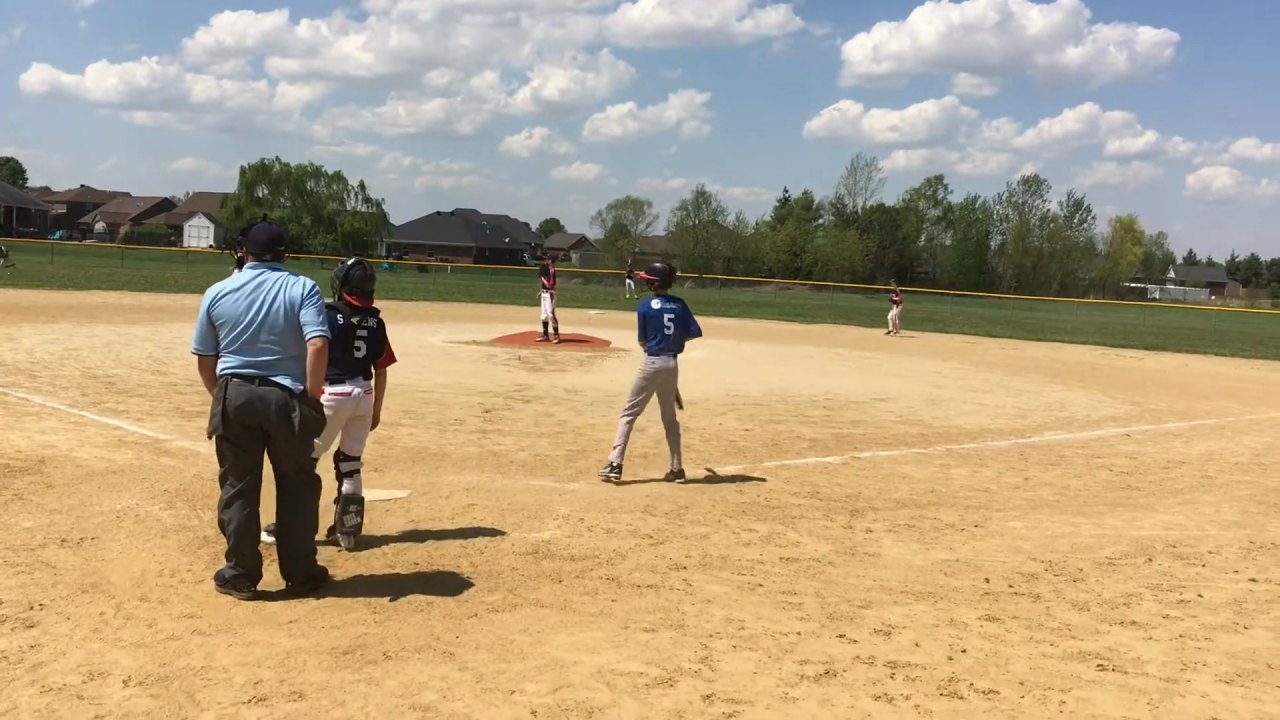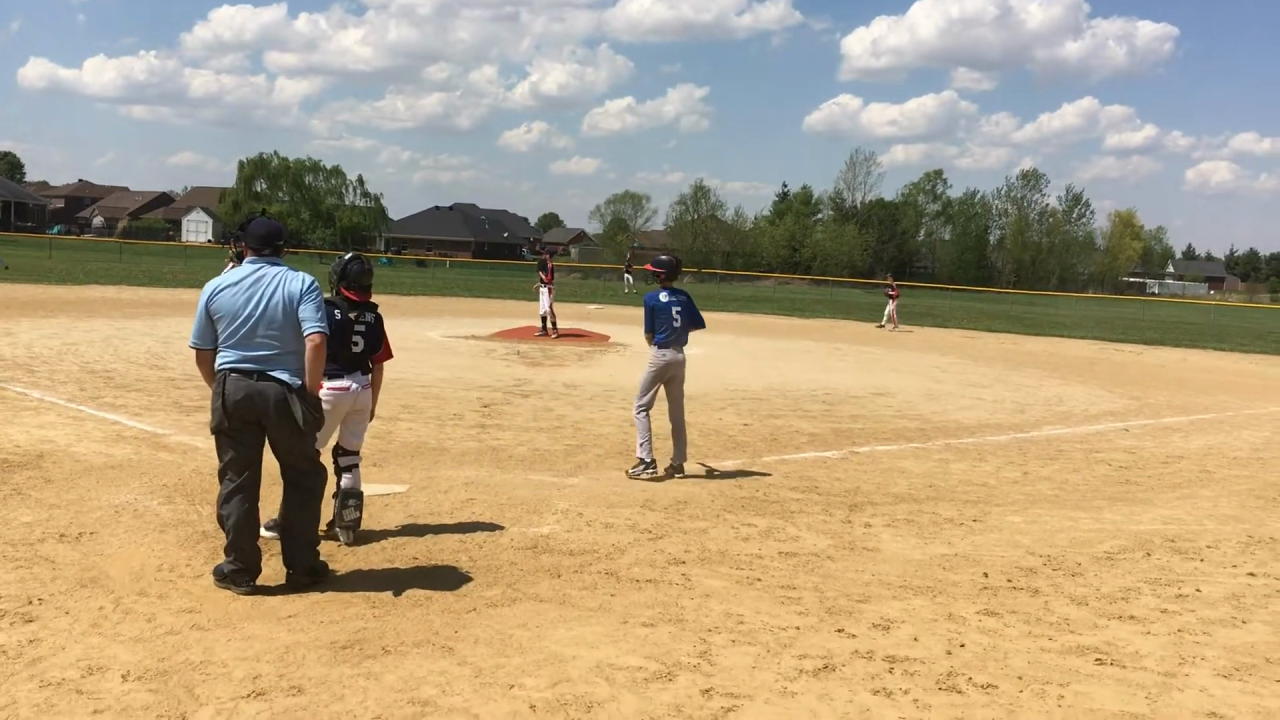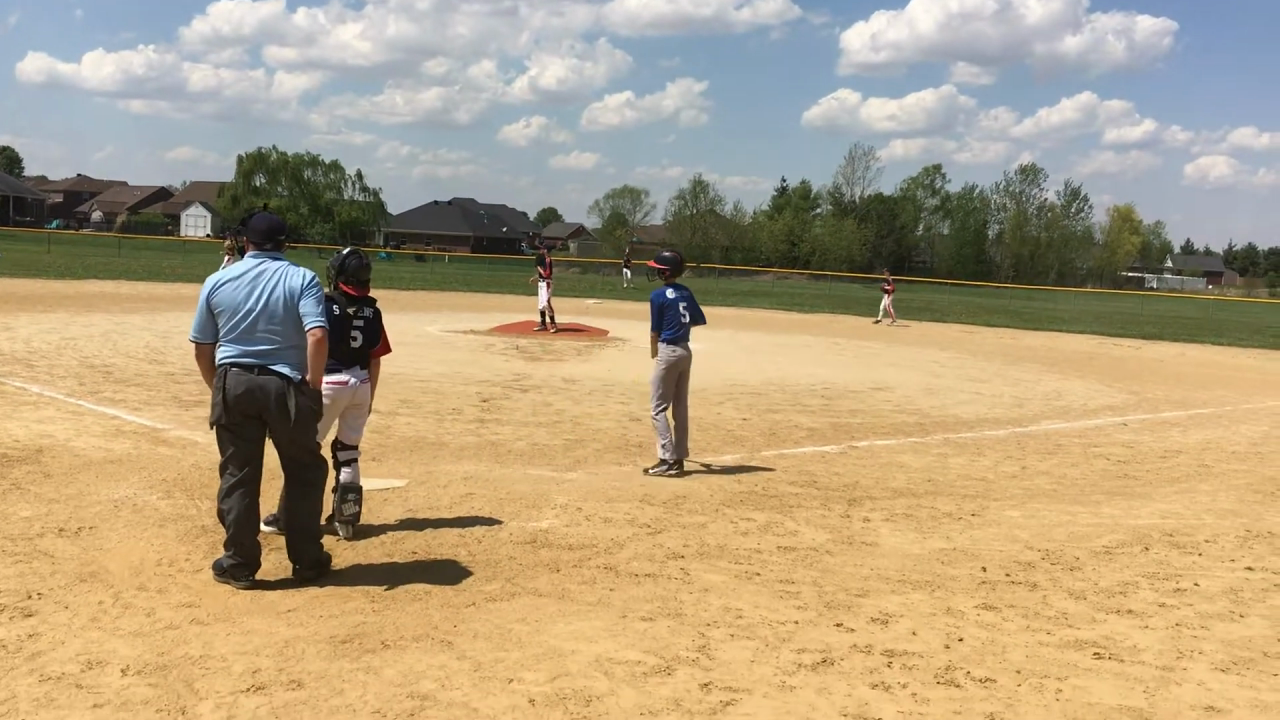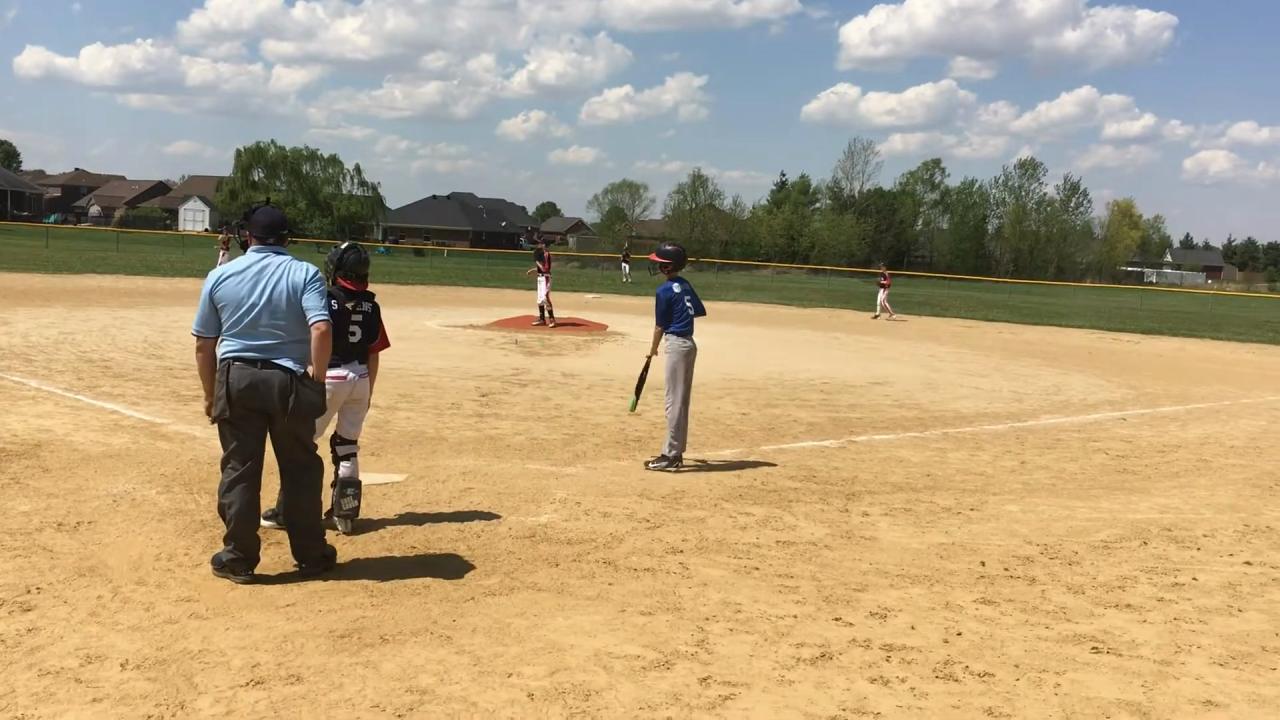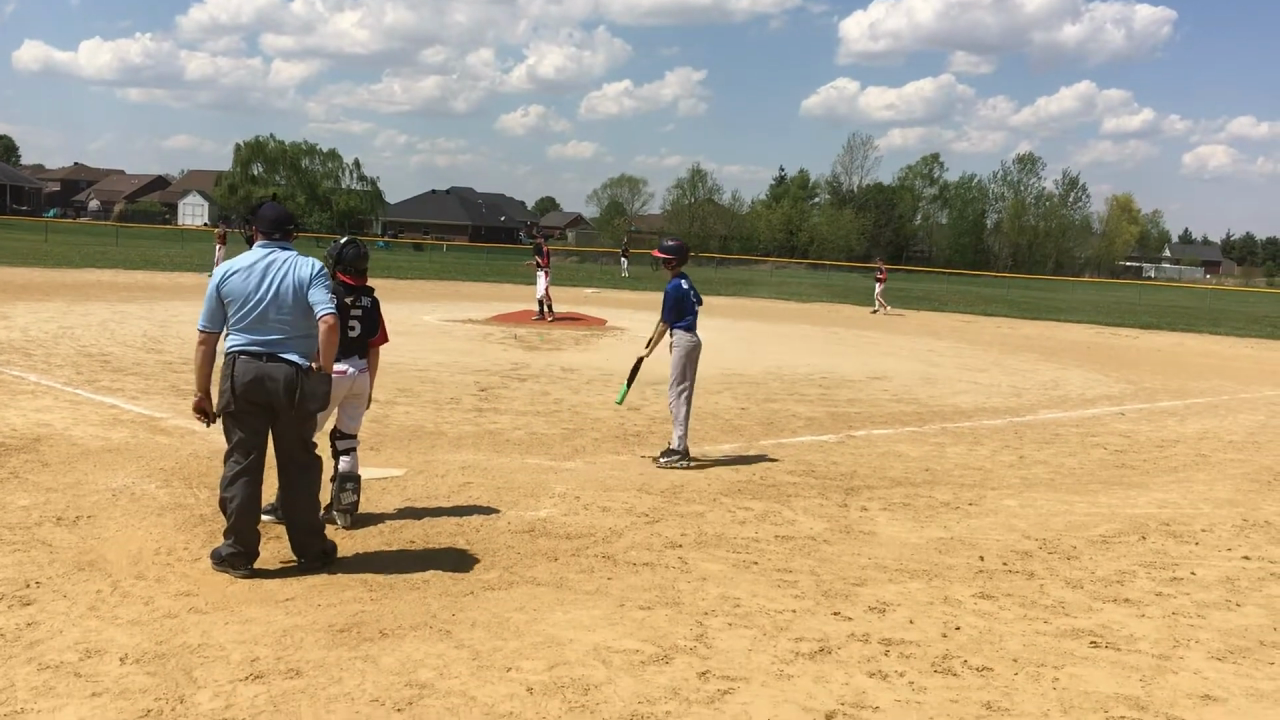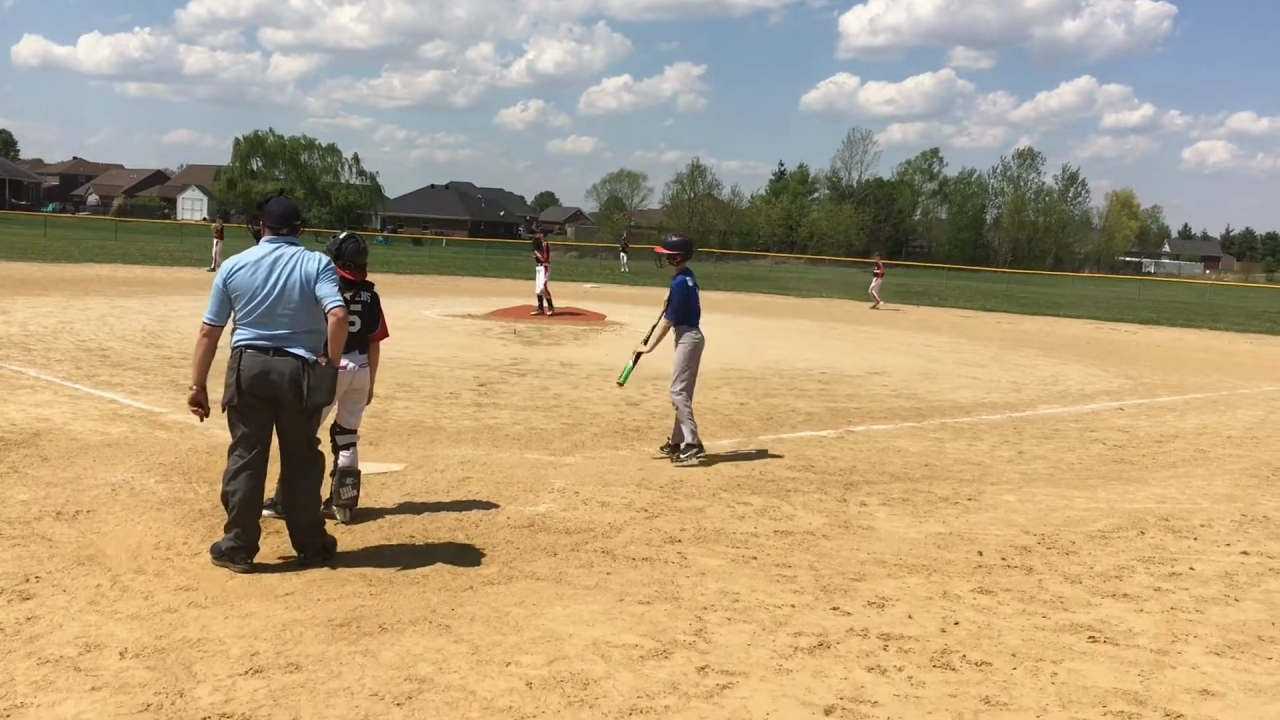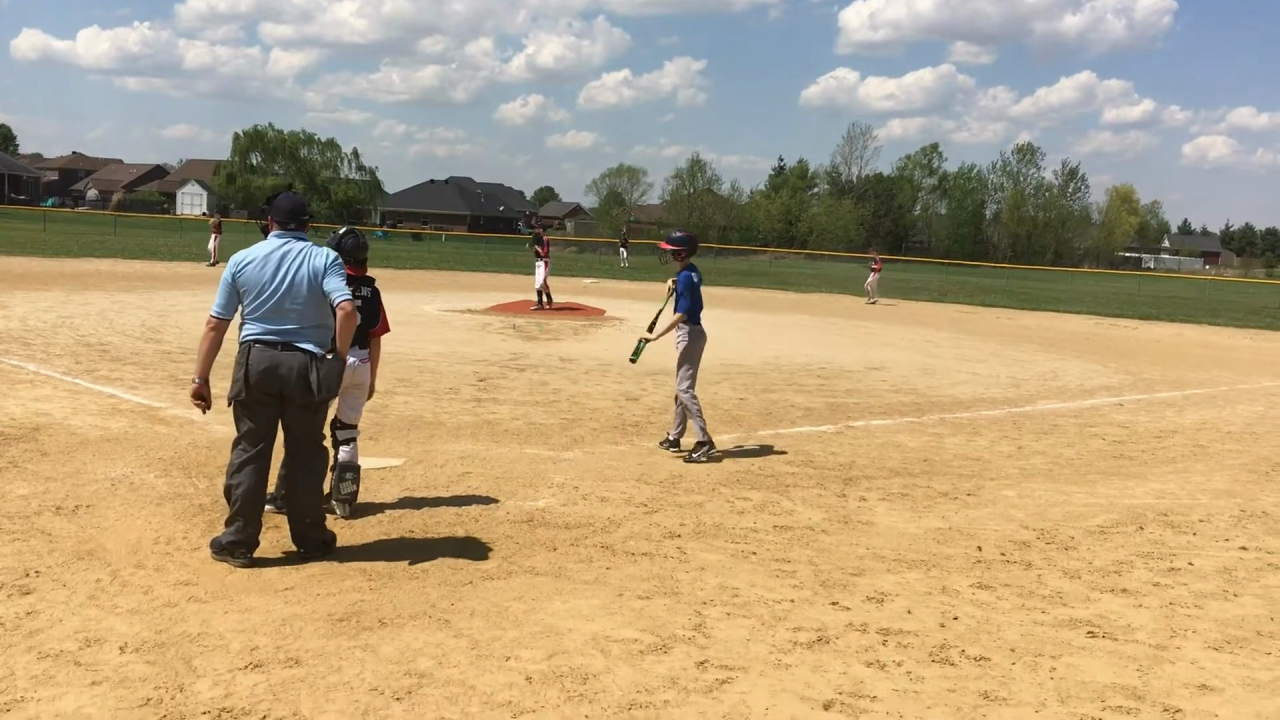
dt=0.1s
person 1, frame 1
left shoulder: (217, 293)
right shoulder: (303, 288)
left elbow: (205, 361)
right elbow: (317, 345)
left wrist: (221, 400)
right wrist: (312, 396)
left hip: (235, 396)
right hip: (286, 398)
left knee: (238, 487)
right knee: (298, 487)
left ankle: (241, 575)
right ankle: (300, 574)
person 1, frame 2
left shoulder: (216, 287)
right shoulder: (301, 283)
left elbow: (203, 355)
right elbow: (316, 340)
right wrist: (311, 391)
left hip: (233, 390)
right hip: (285, 392)
left knee: (237, 482)
right knee: (304, 477)
left ankle: (240, 570)
right ankle: (302, 566)
person 1, frame 3
left shoulder: (217, 282)
right shoulder: (302, 279)
left elbow: (203, 348)
right elbow: (317, 336)
left wrist: (219, 390)
right wrist: (312, 385)
left hip: (233, 384)
right hip: (285, 387)
left knee: (238, 476)
right knee: (305, 470)
left ankle: (240, 564)
right ankle: (307, 558)
person 1, frame 4
left shoulder: (220, 276)
right shoulder: (304, 273)
left elbow: (204, 345)
right elbow: (321, 329)
left wrist: (211, 395)
right wrist: (317, 376)
left hip: (236, 378)
right hip: (288, 381)
left knee: (239, 470)
right knee: (301, 468)
left ankle: (238, 559)
right ankle: (311, 554)
person 1, frame 5
left shoulder: (226, 271)
right shoulder: (310, 268)
left elbow: (206, 339)
right elbow: (329, 323)
left wrist: (202, 392)
right wrist: (324, 370)
left hip: (242, 372)
right hip: (293, 376)
left knee: (241, 464)
right knee: (299, 465)
left ankle: (238, 553)
right ankle: (310, 549)
person 1, frame 6
left shoulder: (234, 265)
right shoulder: (317, 263)
left elbow: (209, 331)
right elbow: (338, 315)
left wrist: (198, 384)
right wrist: (331, 361)
left hip: (249, 367)
right hip: (299, 370)
left knee: (245, 458)
right knee: (301, 459)
left ankle: (238, 547)
right ankle: (309, 544)
person 1, frame 7
left shoulder: (242, 260)
right shoulder: (325, 258)
left elbow: (216, 325)
right elbow: (346, 310)
left wrist: (201, 377)
right wrist: (339, 355)
left hip: (256, 361)
right hip: (307, 365)
left knee: (249, 452)
right knee: (306, 454)
left ankle: (239, 541)
right ankle: (310, 538)
person 2, frame 1
left shoulder: (327, 316)
right shoulder: (376, 322)
right elbow: (381, 371)
right wrist: (376, 409)
left hip: (332, 395)
right hip: (363, 395)
right knee: (351, 463)
right ankle: (348, 529)
person 2, frame 2
left shoulder: (325, 312)
right shoulder: (374, 318)
right elbow: (378, 365)
right wrist: (372, 403)
left hip: (330, 390)
right hip: (362, 390)
right knee: (350, 458)
right ankle: (347, 524)
person 2, frame 3
left shoulder: (324, 307)
right shoulder: (372, 312)
right elbow: (375, 360)
right wrist: (369, 397)
left hip: (330, 384)
right hip: (360, 385)
right knee: (348, 452)
left ankle: (288, 517)
right ankle: (346, 518)
person 2, frame 4
left shoulder: (322, 301)
right shoulder: (371, 307)
right elbow: (373, 354)
right wrist: (368, 391)
left hip: (328, 379)
right hip: (359, 379)
right knee: (347, 447)
left ankle: (286, 512)
right ankle: (344, 513)
person 2, frame 5
right shoulder: (370, 301)
right elbow: (374, 350)
right wrist: (369, 387)
left hip: (328, 373)
right hip: (360, 374)
right knee: (347, 442)
right ankle: (344, 508)
person 2, frame 6
right shoulder: (370, 296)
right elbow: (374, 344)
right wrist: (369, 383)
right hip: (359, 369)
right knee: (347, 437)
left ankle: (285, 502)
right ankle: (343, 503)
person 2, frame 7
right shoulder: (371, 291)
right elbow: (375, 340)
right wrist: (371, 379)
right hip: (360, 364)
right knee: (347, 432)
left ankle: (285, 496)
right ankle: (343, 498)
person 3, frame 1
left shoulder: (645, 306)
right shoulder: (681, 305)
left elbow: (642, 341)
right elbow: (695, 333)
left hip: (652, 364)
right hip: (671, 364)
left knee: (629, 413)
right knee: (669, 417)
left ankle: (615, 464)
right ankle: (677, 469)
person 3, frame 2
left shoulder: (651, 298)
right shoulder: (684, 296)
left elbow: (649, 333)
right elbow: (699, 324)
left hip: (660, 355)
right hip: (678, 356)
left knee: (641, 408)
right knee: (676, 411)
left ankle: (646, 461)
right ankle: (678, 464)
person 3, frame 3
left shoulder: (658, 295)
right shoulder: (686, 292)
left elbow: (655, 331)
right elbow: (700, 320)
left wrist: (653, 352)
left hip: (668, 352)
right hip: (685, 351)
left knee: (658, 407)
right knee: (680, 407)
left ankle: (667, 459)
right ankle: (677, 458)
person 3, frame 4
left shoulder: (664, 290)
right shoulder: (685, 286)
left elbow: (660, 326)
right elbow: (699, 312)
left wrist: (652, 350)
left hip: (676, 346)
right hip: (689, 344)
left knee: (673, 401)
right knee: (680, 399)
left ankle: (671, 455)
right ankle: (675, 453)
person 3, frame 5
left shoulder: (673, 287)
right shoulder: (684, 279)
left elbow: (665, 323)
right elbow: (698, 302)
left wrist: (649, 349)
left hip: (682, 340)
right hip: (691, 339)
left knee: (678, 394)
right knee: (683, 394)
left ankle: (679, 450)
right ankle: (677, 447)
person 3, frame 6
left shoulder: (678, 283)
right shoulder: (686, 275)
left elbow: (669, 320)
left wrist: (650, 346)
left hip: (687, 337)
right hip: (692, 336)
left knee: (679, 390)
right knee: (681, 391)
left ankle: (693, 443)
right ankle: (676, 442)
person 3, frame 7
left shoulder: (685, 278)
right shoulder: (690, 271)
left elbow: (681, 314)
left wrist: (656, 335)
right wrist: (676, 284)
left hip: (689, 334)
right hip: (691, 333)
left knee: (684, 388)
right knee: (683, 387)
left ankle: (704, 441)
right ankle: (675, 437)
